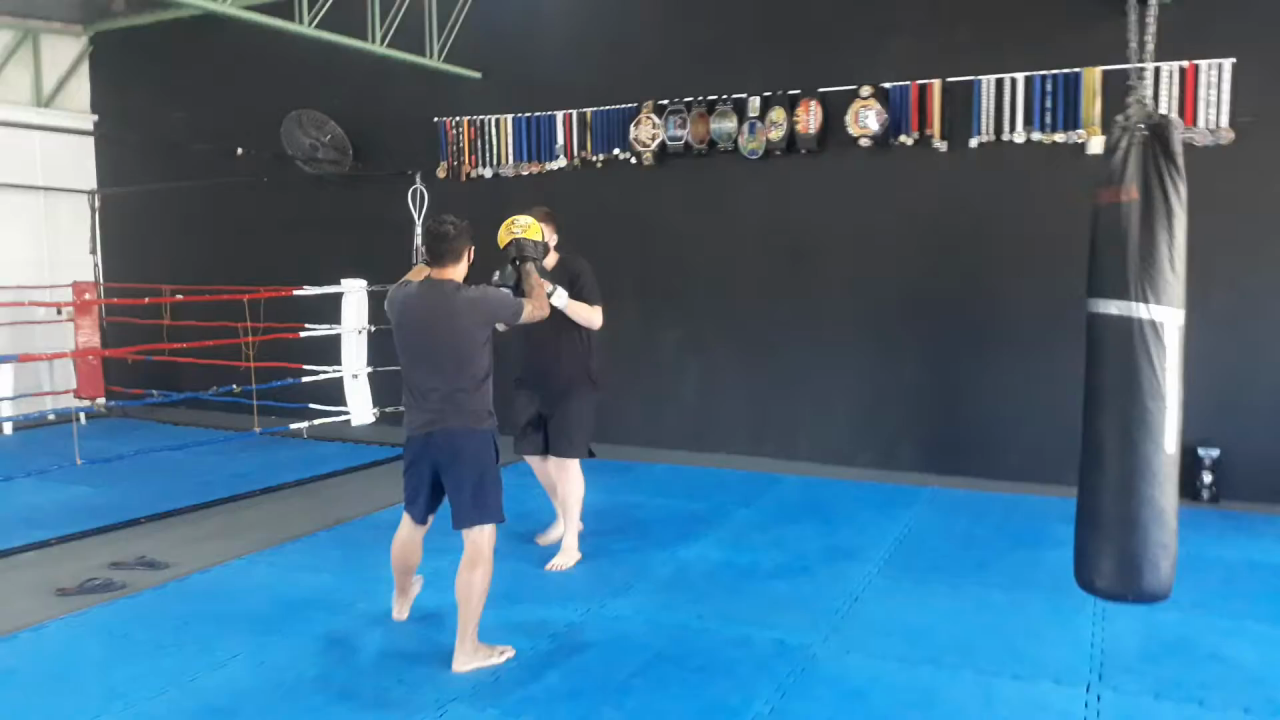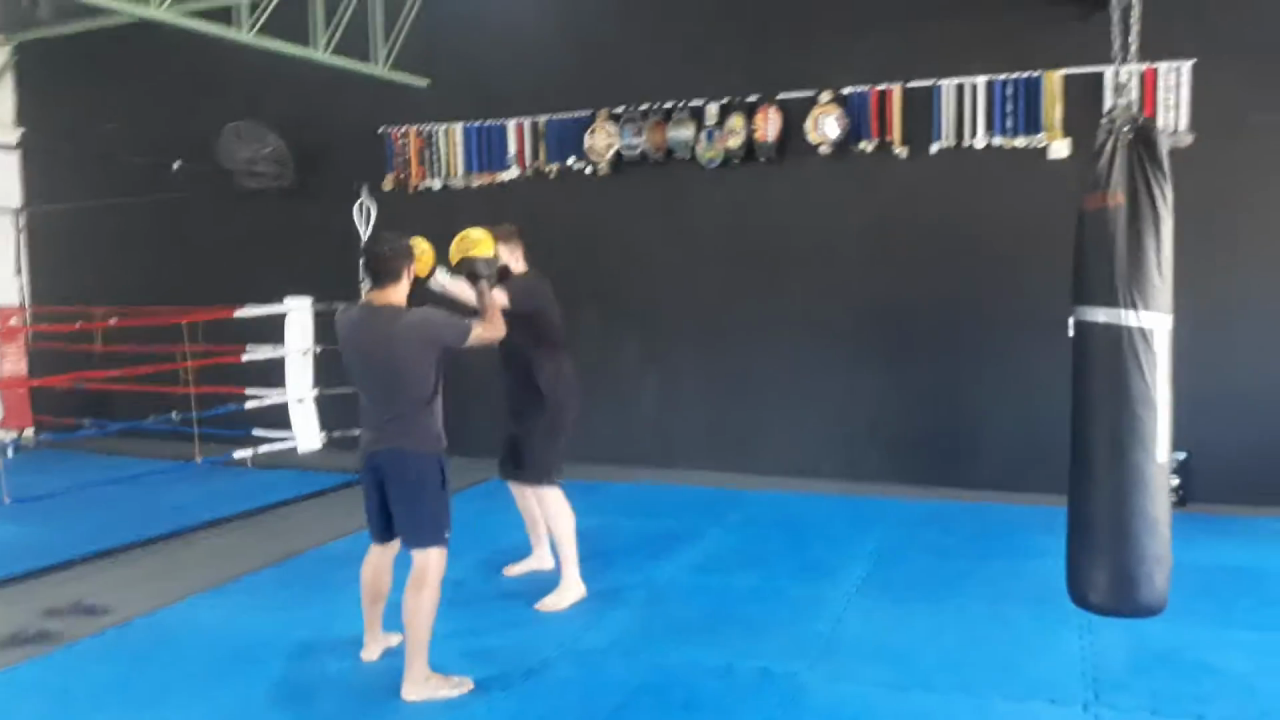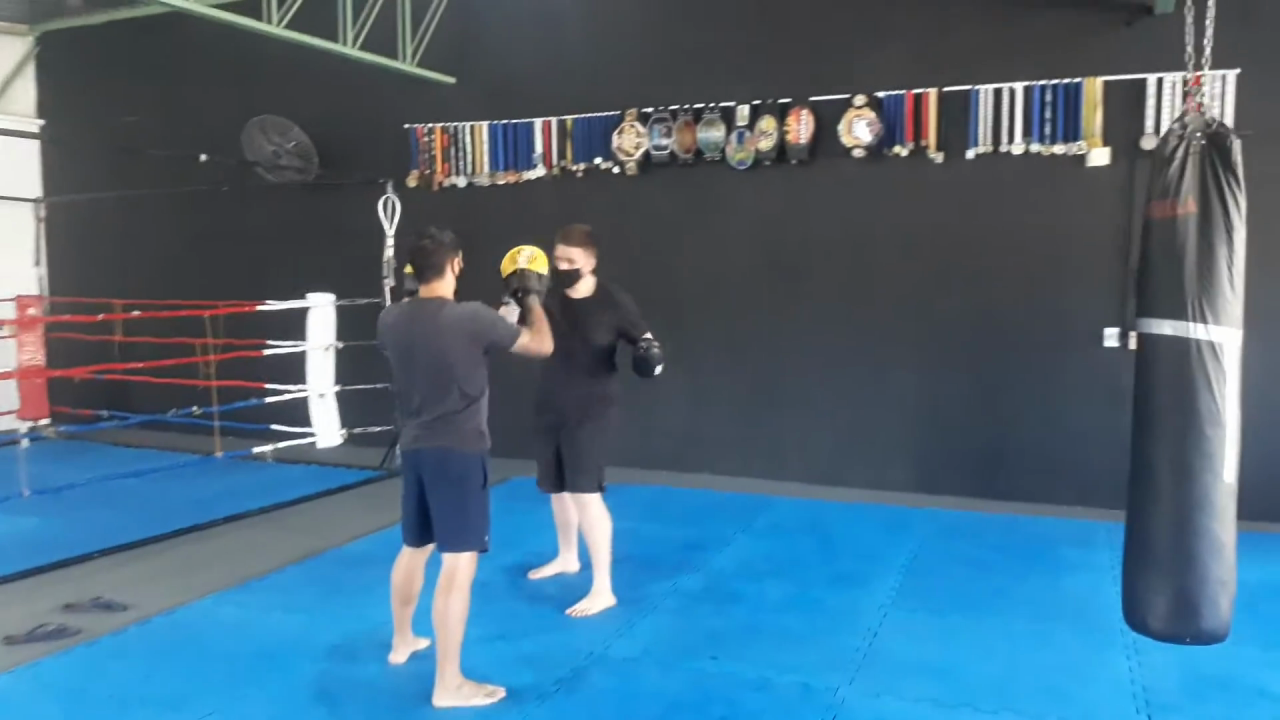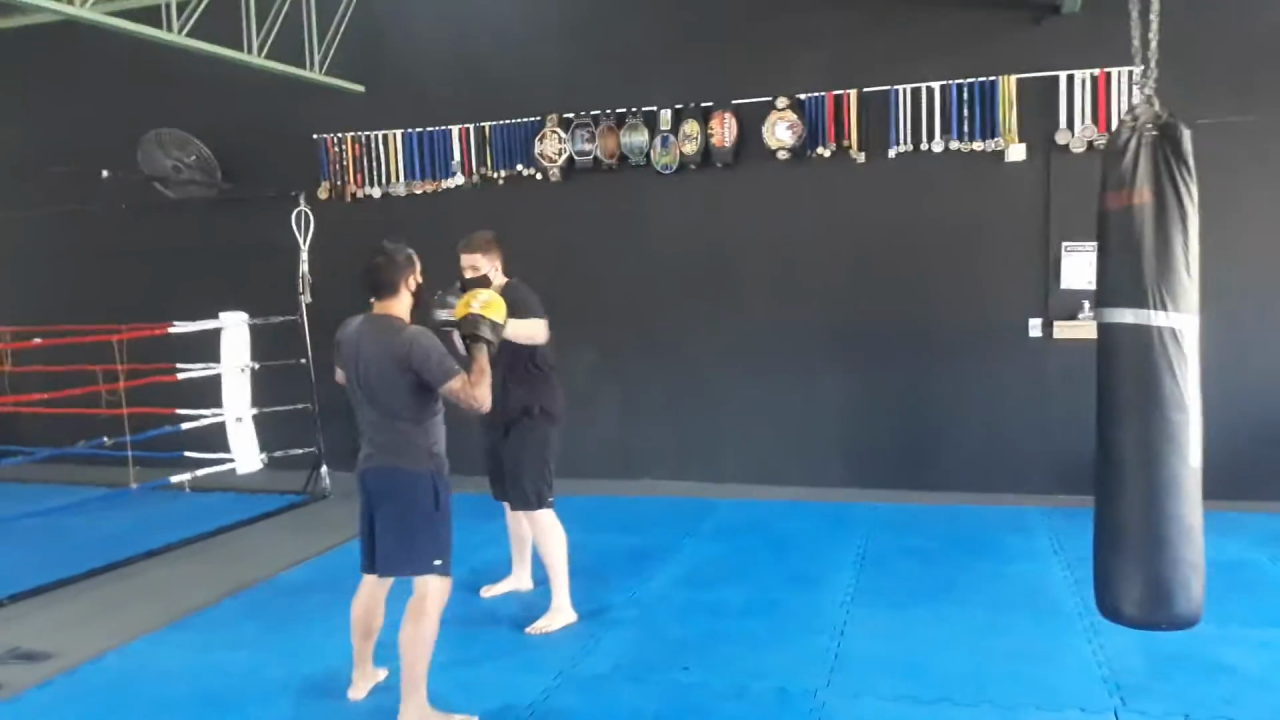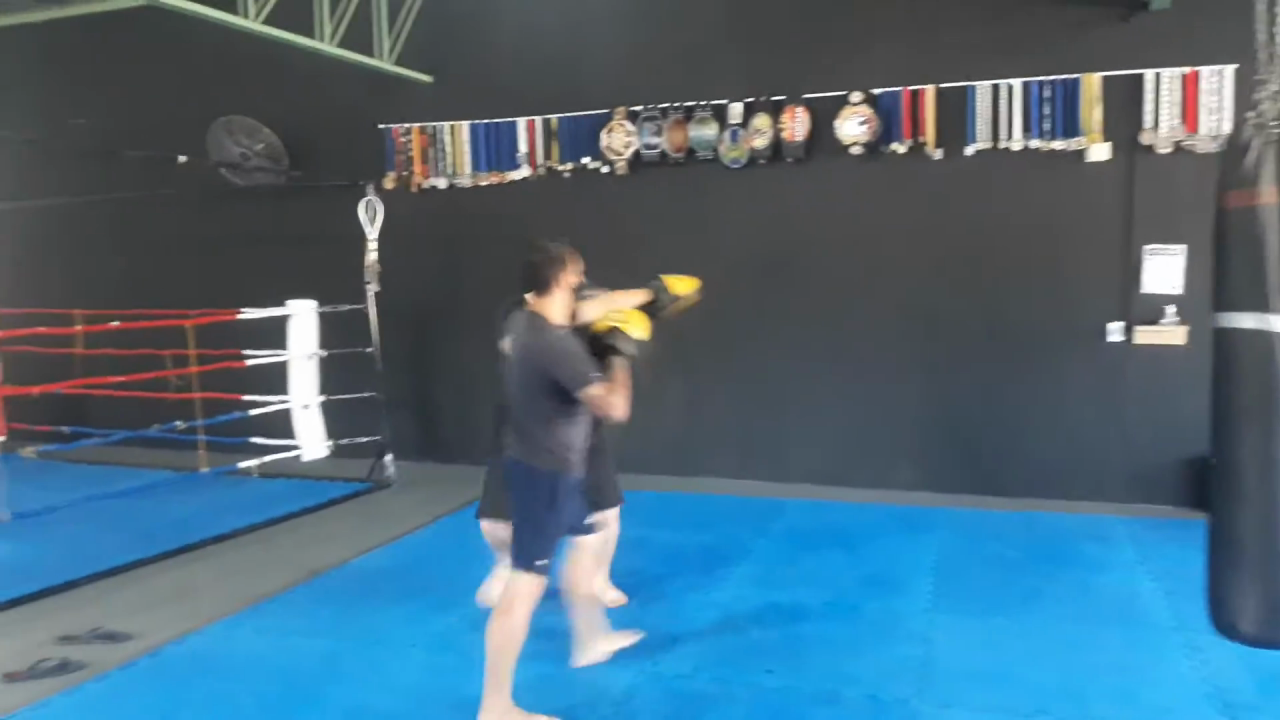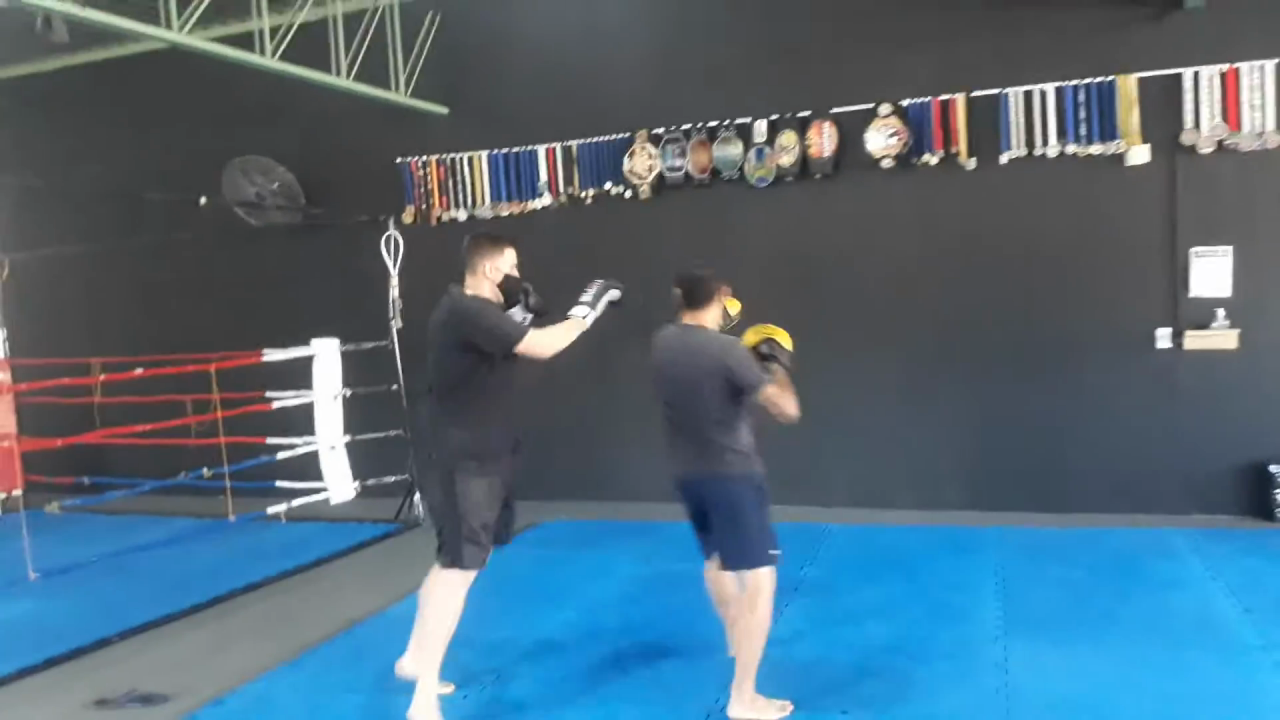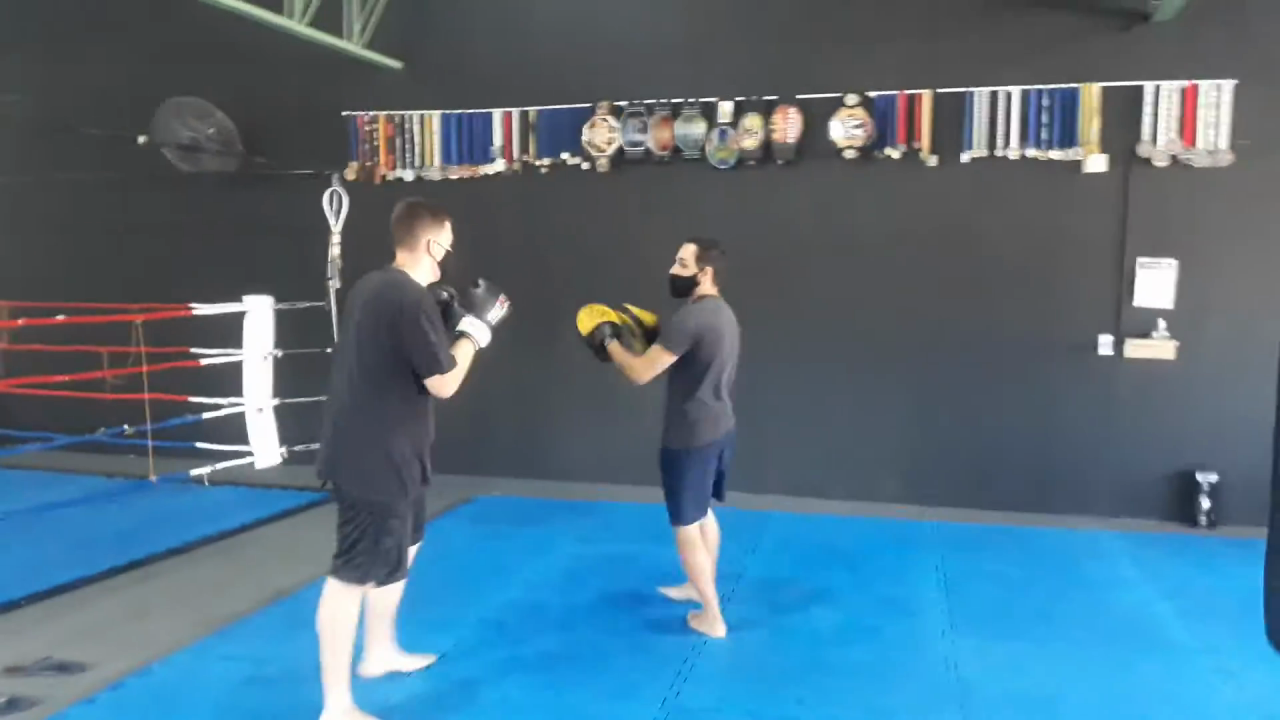
dt=0.5s
person 1, frame 1
left shoulder: (400, 299)
right shoulder: (482, 301)
right elbow: (540, 308)
left wrist: (426, 260)
right wrist: (529, 265)
left hip: (419, 431)
right hip: (468, 433)
left knee: (413, 520)
right knee: (479, 537)
left ankle: (402, 598)
right ankle: (467, 648)
person 1, frame 2
left shoulder: (348, 321)
right shoulder: (425, 323)
right elbow: (494, 330)
left wrist: (383, 275)
left hip: (374, 450)
right hip: (416, 453)
left knee: (382, 545)
right knee: (429, 559)
left ankle: (374, 638)
right ankle: (417, 676)
person 1, frame 3
left shoulder: (392, 319)
right shoulder: (471, 317)
right elbow: (542, 345)
left wrist: (412, 289)
right wrist: (532, 296)
left hip: (416, 448)
right hip: (458, 452)
left knee: (414, 548)
right knee: (459, 562)
left ankle: (401, 641)
right ankle: (448, 685)
person 1, frame 4
left shoulder: (349, 332)
right shoulder: (415, 341)
right elbow: (477, 400)
right wrist: (480, 343)
left hip: (373, 469)
right hip: (414, 474)
left knee: (375, 577)
right knee: (430, 587)
left ankle: (362, 674)
person 1, frame 5
left shoulder: (525, 323)
right shoulder: (557, 345)
right elbow: (614, 409)
right wrist: (619, 355)
left hip: (552, 468)
right hip: (545, 472)
left knee: (583, 542)
right knee: (525, 585)
left ankle: (592, 639)
person 1, frame 6
left shoulder: (663, 341)
right shoulder: (729, 350)
right elbow: (788, 410)
left wrist: (718, 319)
right wrist: (777, 364)
left hip: (689, 474)
right hip: (732, 473)
left knee: (718, 557)
right knee: (759, 579)
left ankle: (739, 638)
person 1, frame 7
left shoulder: (693, 317)
right shoulder: (721, 314)
left elbow: (641, 373)
left wrist: (610, 342)
right wrist: (651, 337)
left hip: (690, 438)
right hip: (720, 430)
left knee: (689, 527)
right knee: (701, 513)
left ankle: (711, 617)
right ankle: (699, 586)
person 2, frame 1
left shoulder: (575, 269)
left elbow: (594, 319)
left wrist: (555, 293)
left hip: (573, 380)
right hip: (534, 379)
left knee: (565, 458)
right knee: (532, 452)
left ankle: (570, 545)
right ankle: (564, 520)
person 2, frame 2
left shoulder: (530, 287)
right shoulder: (510, 290)
left elbow: (488, 299)
left wrist: (441, 280)
left hip: (548, 401)
right hip: (526, 399)
left knee: (542, 484)
right knee: (516, 478)
left ankle: (572, 580)
right ankle: (541, 554)
person 2, frame 3
left shoulder: (612, 301)
right shoulder: (546, 291)
left elbow: (641, 339)
left hip: (591, 407)
right hip: (550, 406)
left knee: (585, 492)
right knee: (557, 486)
left ankle: (603, 588)
right ankle: (566, 556)
person 2, frame 4
left shoulder: (517, 297)
left elbow: (537, 333)
left hip: (531, 415)
right hip: (503, 415)
left knee: (535, 506)
right knee: (511, 500)
left ankle: (562, 605)
right ankle: (520, 574)
person 2, frame 5
left shoulder: (585, 313)
right shoulder: (517, 316)
right wrist: (568, 321)
left knee: (606, 513)
right knee: (494, 522)
left ankle: (600, 579)
right ankle: (507, 564)
person 2, frame 6
left shoulder: (477, 311)
right shoulder: (464, 313)
left elbow: (507, 348)
right elbow: (539, 347)
left wrist: (520, 313)
right wrist: (586, 310)
left hip: (482, 451)
right hip: (460, 456)
left knee: (464, 559)
right knee: (460, 562)
left ankle: (418, 659)
right ankle: (421, 677)
person 2, frame 7
left shoulder: (372, 287)
right shoulder: (410, 300)
right elbow: (444, 382)
left wrist: (442, 319)
right wrist: (476, 324)
left hip: (359, 446)
right hip: (378, 457)
left knee: (401, 549)
right knee: (356, 573)
left ankle: (381, 650)
